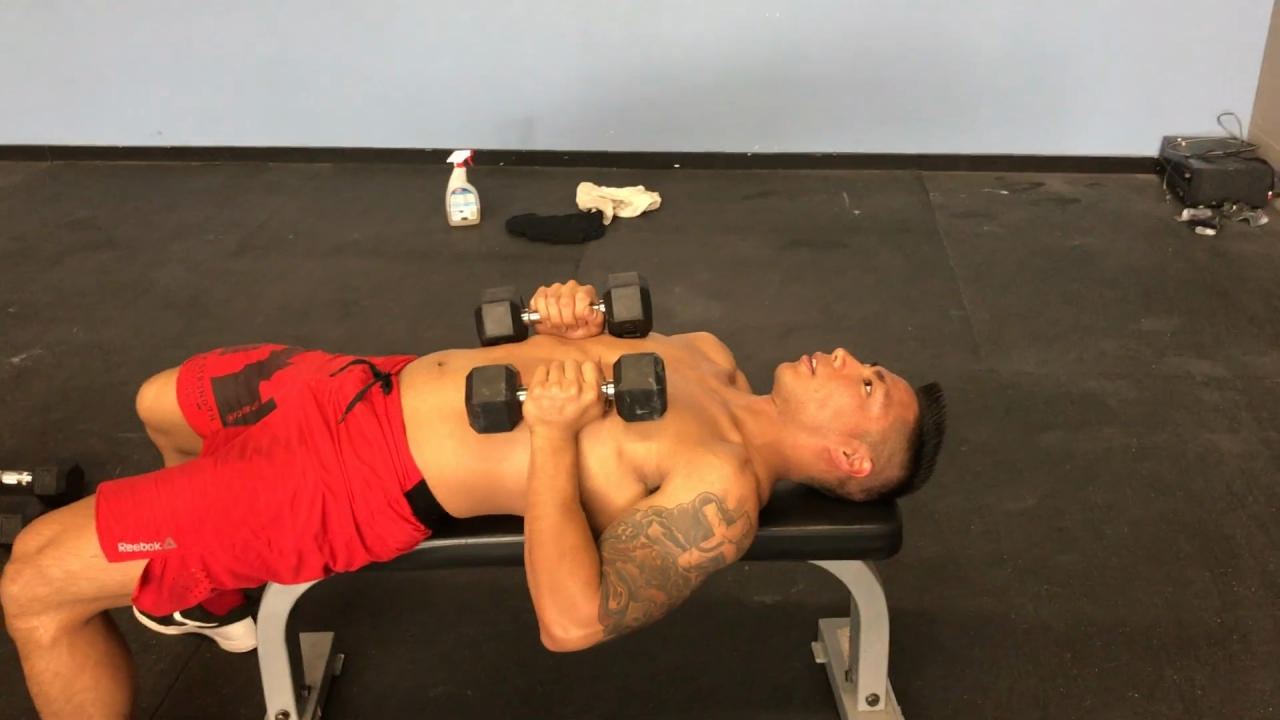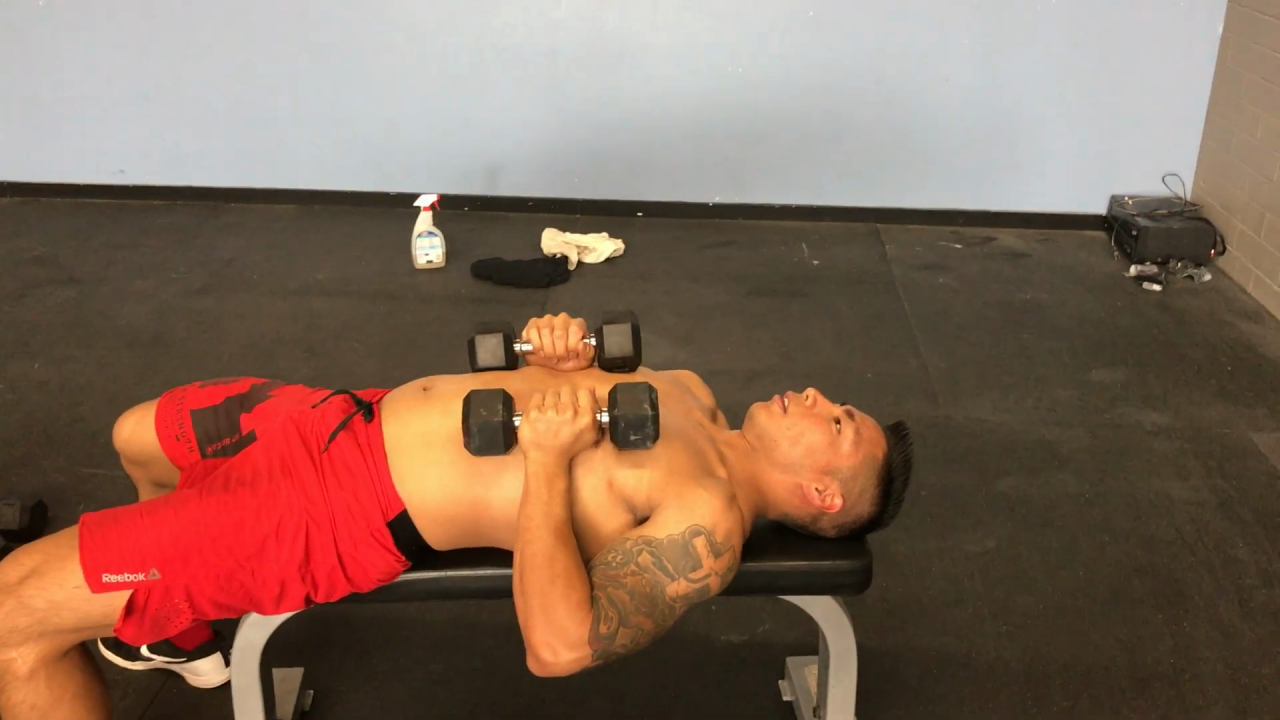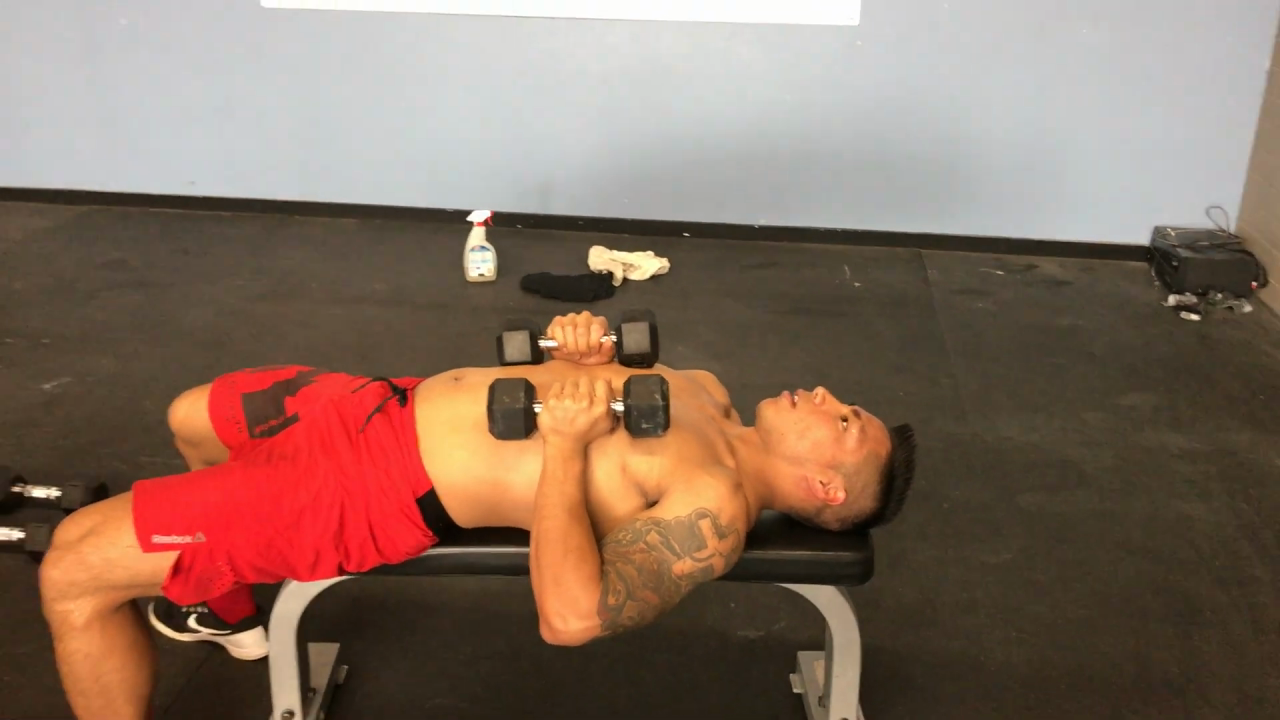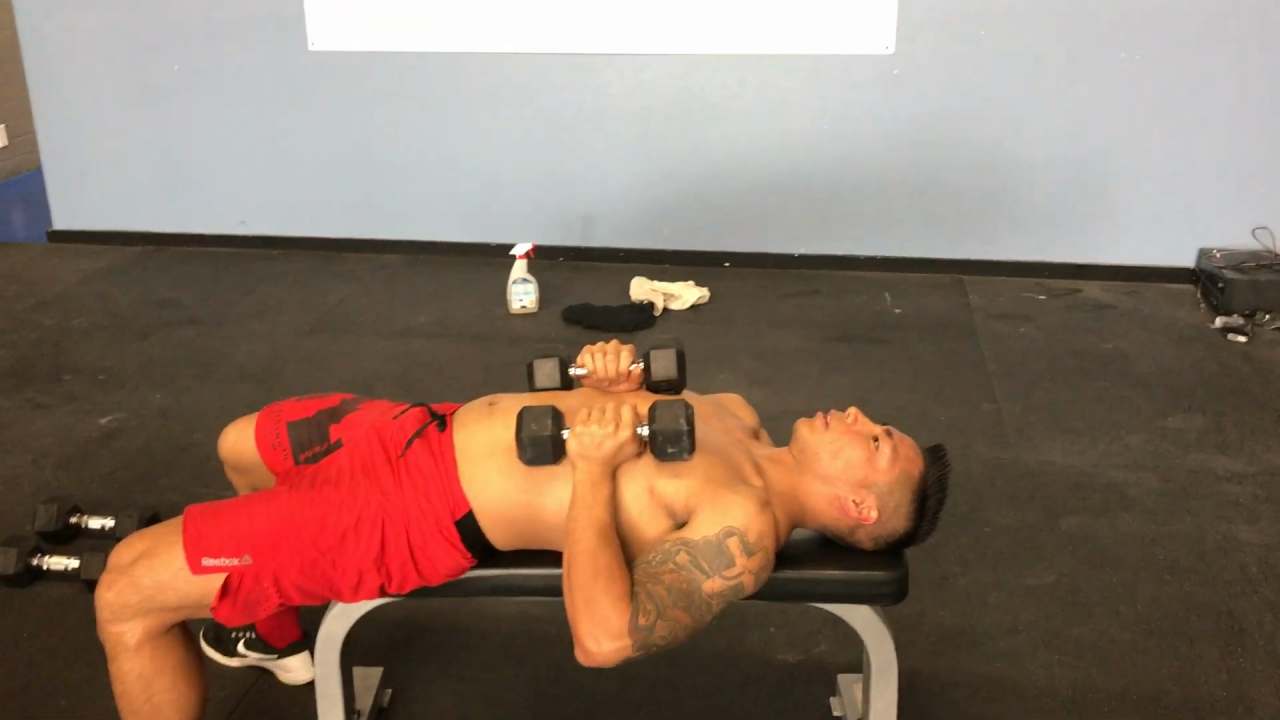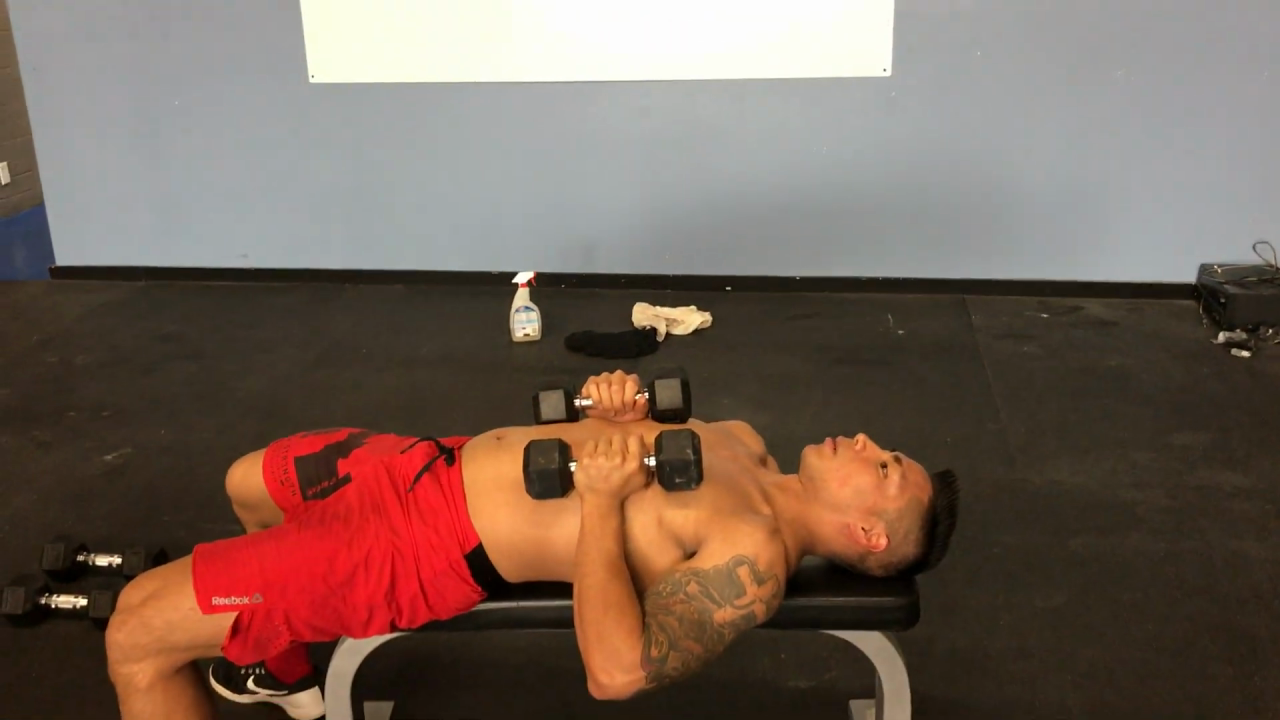
dt=1s
person 1, frame 1
left shoulder: (723, 494)
right shoulder: (712, 360)
left elbow: (569, 620)
right elbow: (606, 354)
left wrist: (553, 433)
right wrist: (570, 317)
left hip: (367, 478)
right knee: (163, 405)
right ankle: (212, 594)
person 1, frame 2
left shoulder: (707, 525)
right shoulder: (691, 393)
left elbow: (558, 647)
left wrist: (546, 460)
right wrist: (556, 353)
left hip: (348, 511)
right knee: (141, 439)
right ankle: (180, 632)
person 1, frame 3
left shoulder: (714, 512)
right shoulder: (706, 393)
left elbow: (569, 615)
right elbow: (613, 383)
left wrist: (564, 443)
right wrist: (580, 347)
left hip: (381, 488)
left knee: (75, 567)
right knee: (193, 419)
right ankle: (227, 607)
person 1, frame 4
left shoulder: (744, 532)
right shoulder: (737, 417)
left elbow: (603, 637)
left wrist: (593, 467)
right wrist: (608, 381)
left hip: (420, 511)
left knee: (127, 591)
right knee: (241, 447)
right ankle: (275, 632)
person 1, frame 5
left shoulder: (753, 559)
right shoulder: (745, 447)
left wrist: (602, 498)
right wrist: (616, 408)
left hip: (428, 546)
left knee: (138, 628)
right knee: (249, 483)
